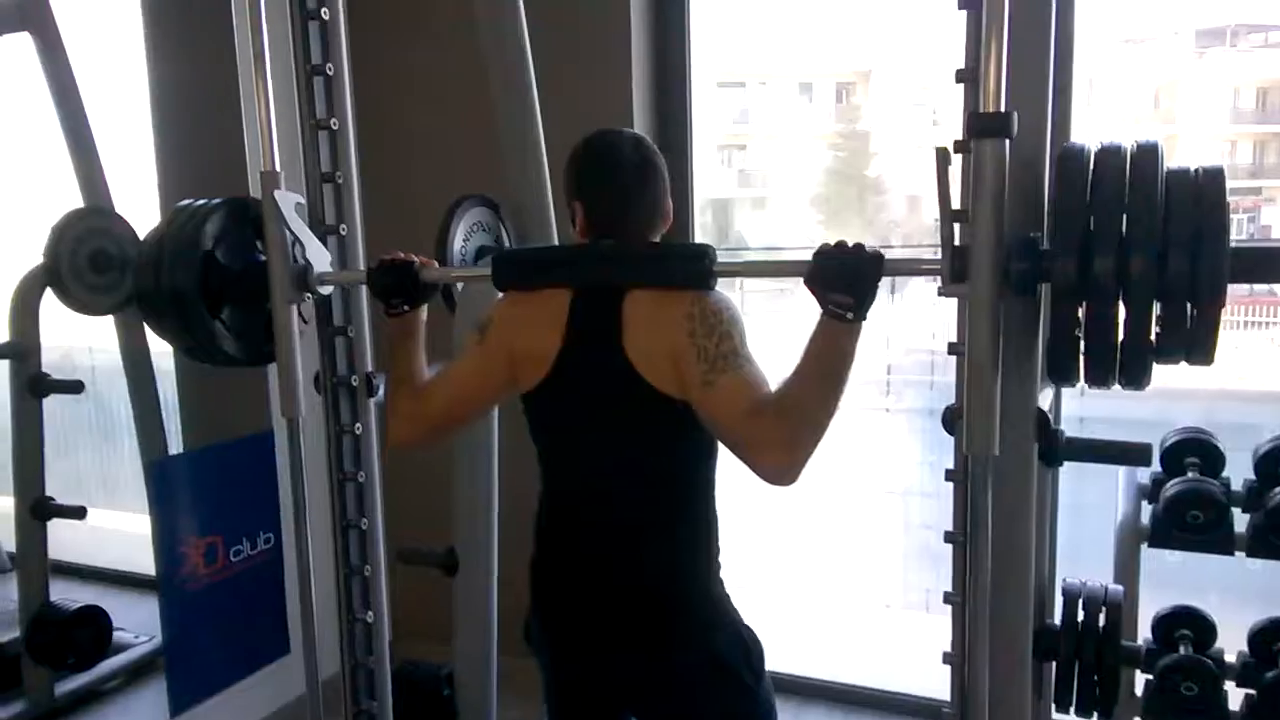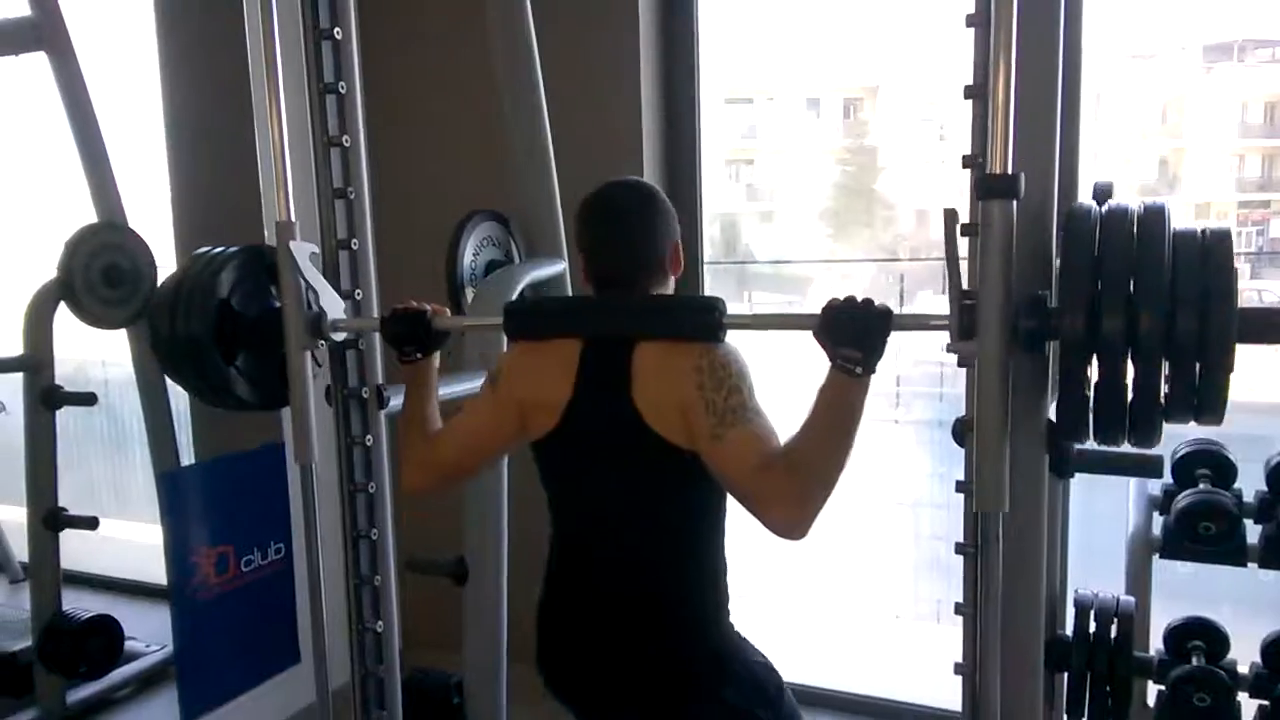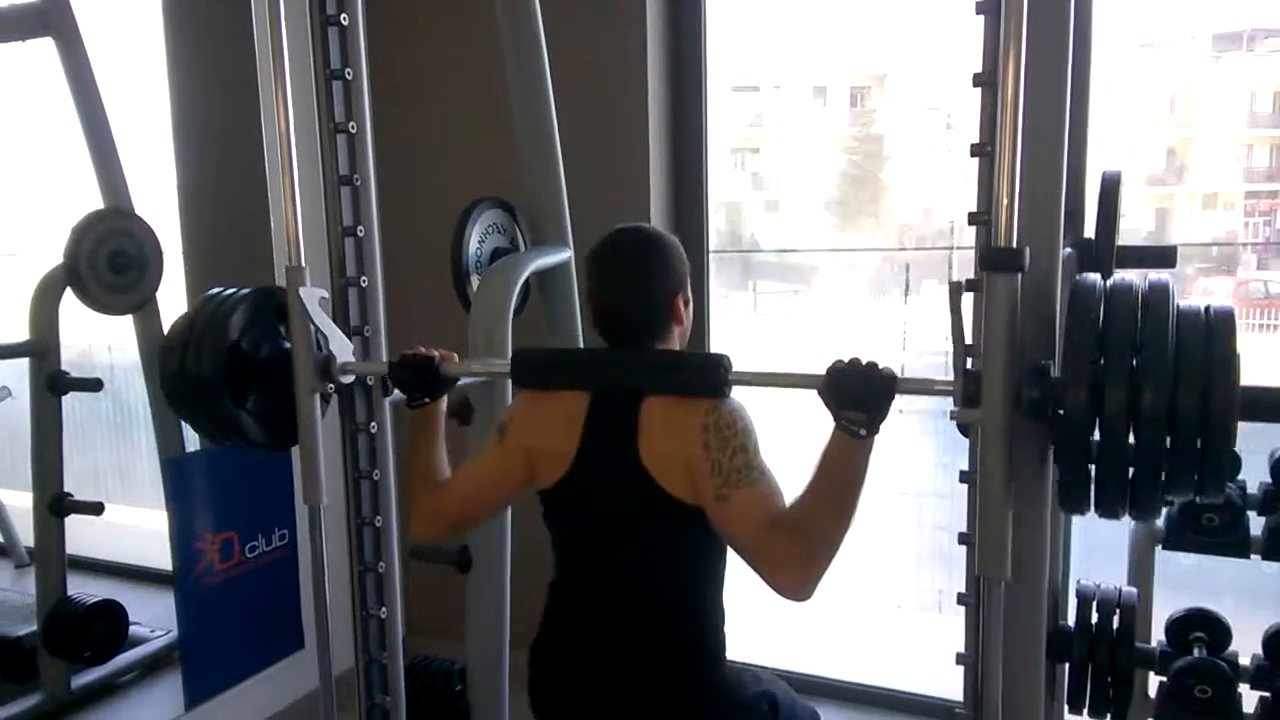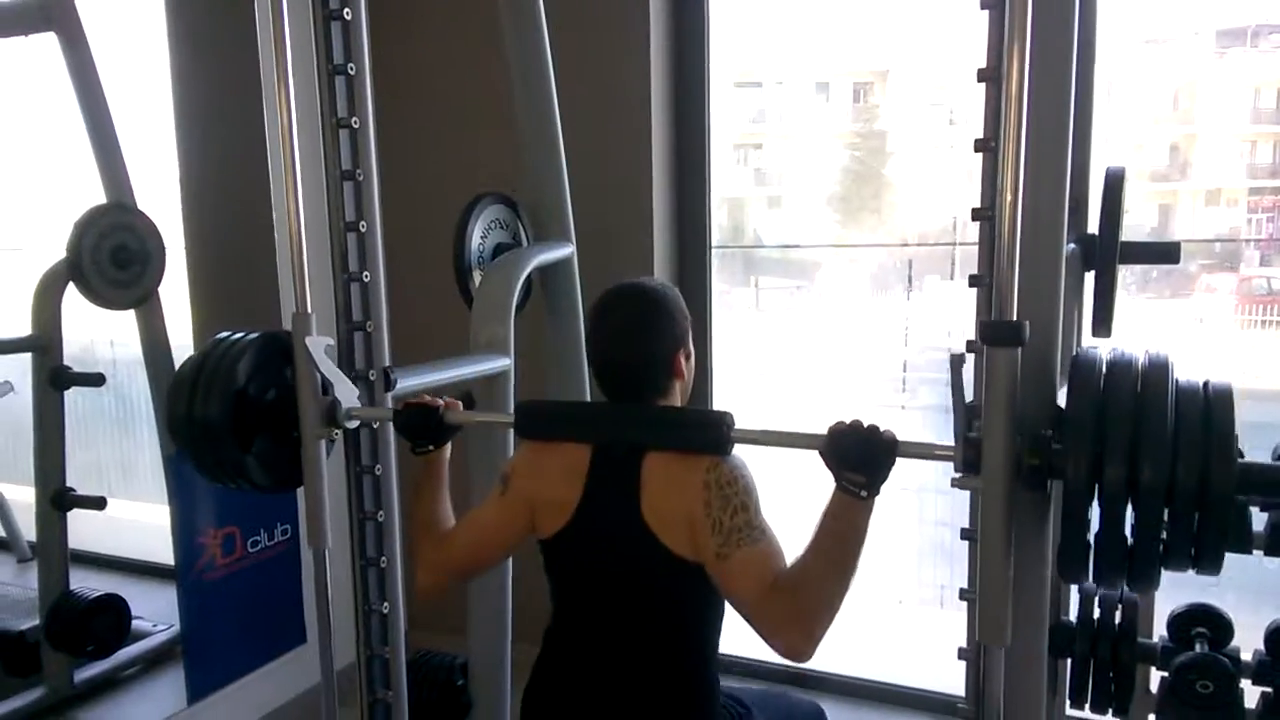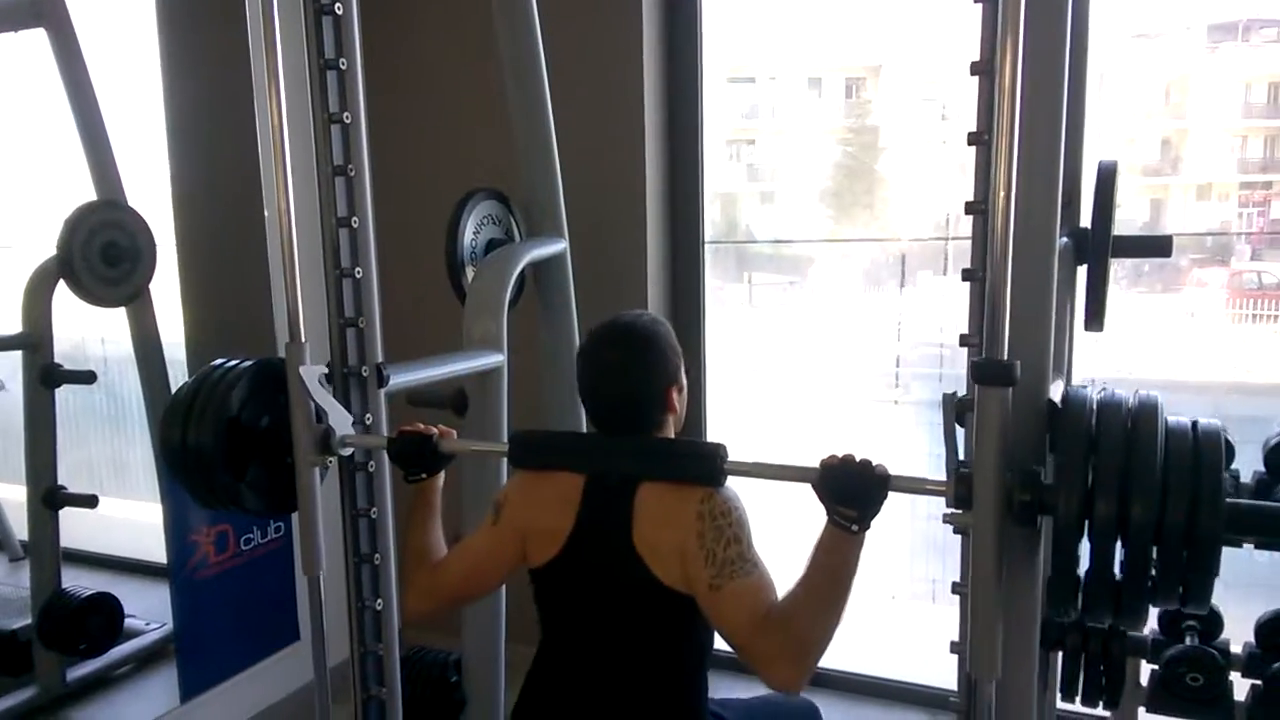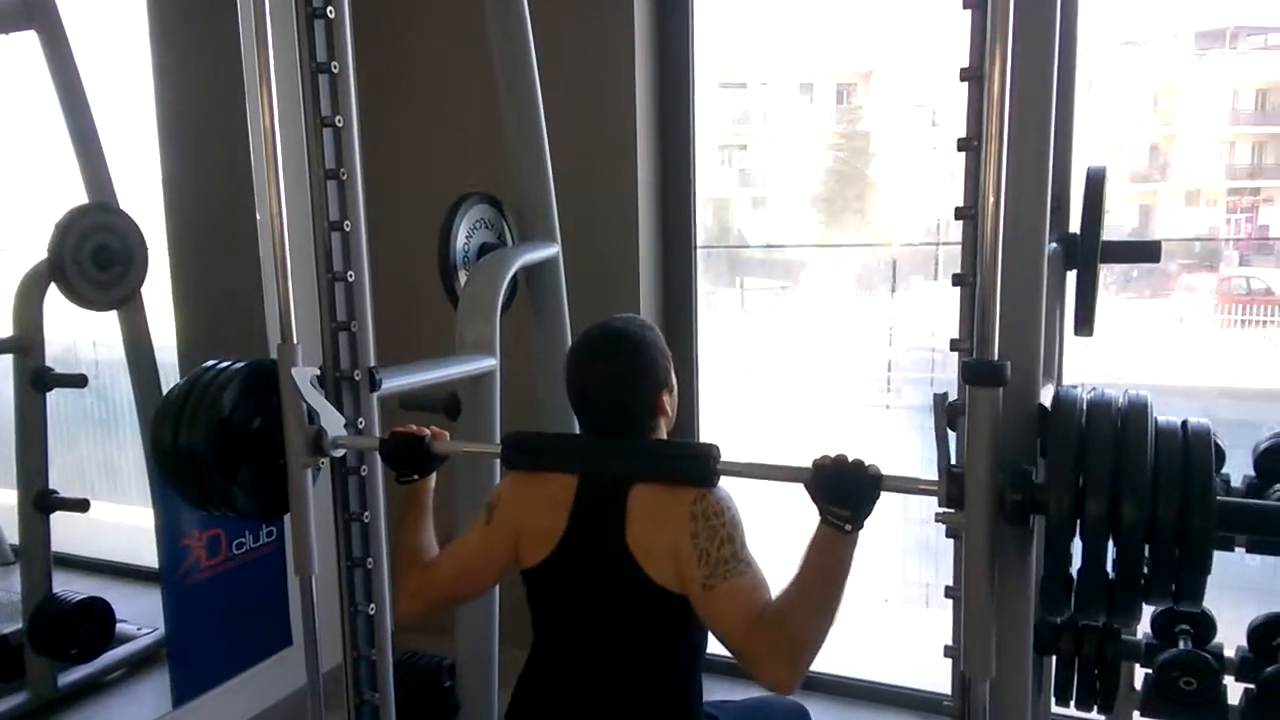
dt=0.2s
person 1, frame 1
left shoulder: (525, 312)
right shoulder: (687, 310)
left elbow: (409, 421)
right elbow: (778, 452)
left wrist: (407, 310)
right wrist: (841, 314)
left hip: (566, 611)
right hip: (678, 618)
person 1, frame 2
left shoulder: (534, 361)
right shoulder: (694, 361)
left elbow: (421, 469)
right elbow: (787, 505)
left wrist: (419, 359)
right wrist: (848, 368)
left hip: (572, 649)
right hip: (683, 659)
person 1, frame 3
left shoulder: (542, 410)
right shoulder: (700, 417)
left elbow: (430, 518)
right elbow: (792, 568)
left wrist: (428, 403)
right wrist: (853, 429)
person 1, frame 4
left shoulder: (545, 461)
right shoulder: (702, 474)
left elbow: (432, 568)
right elbow: (793, 628)
left wrist: (435, 450)
right wrist: (854, 492)
person 1, frame 5
left shoulder: (538, 489)
right shoulder: (695, 506)
left elbow: (422, 595)
right elbow: (784, 664)
left wrist: (428, 478)
right wrist: (846, 525)
person 1, frame 6
left shoulder: (529, 491)
right shoulder: (689, 506)
left elbow: (415, 596)
right elbow: (778, 663)
left wrist: (419, 480)
right wrist: (838, 524)
